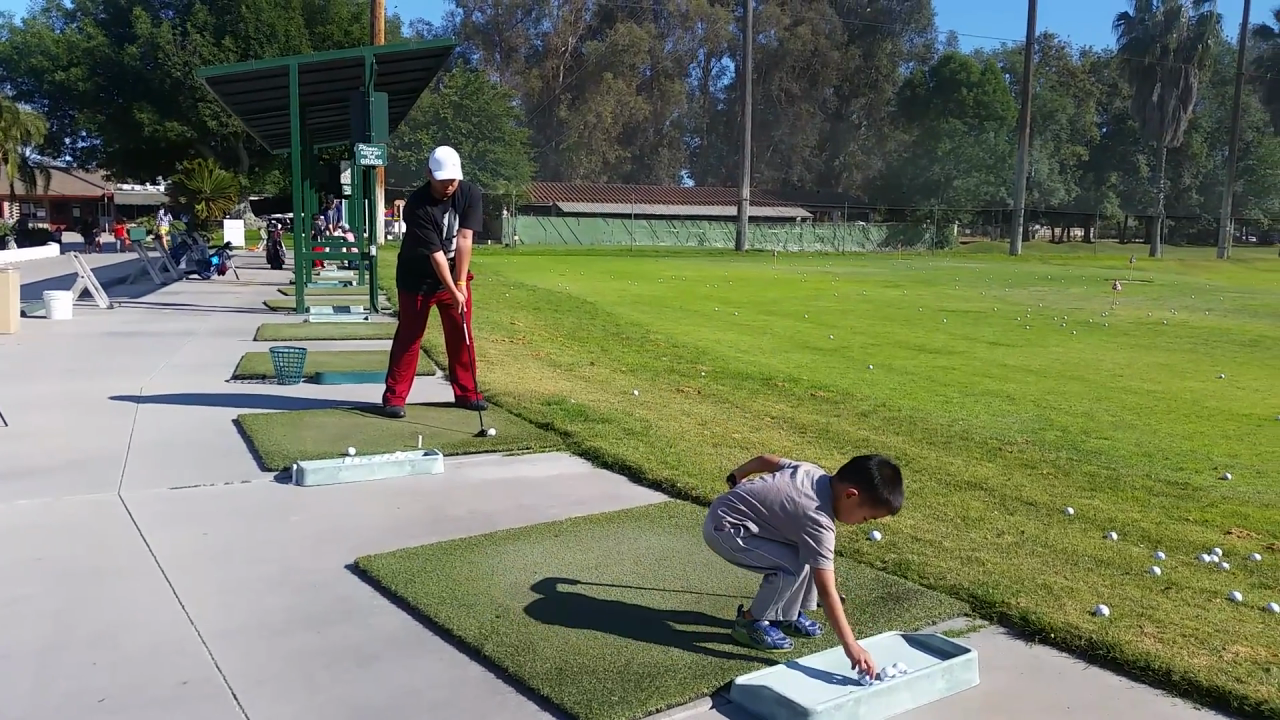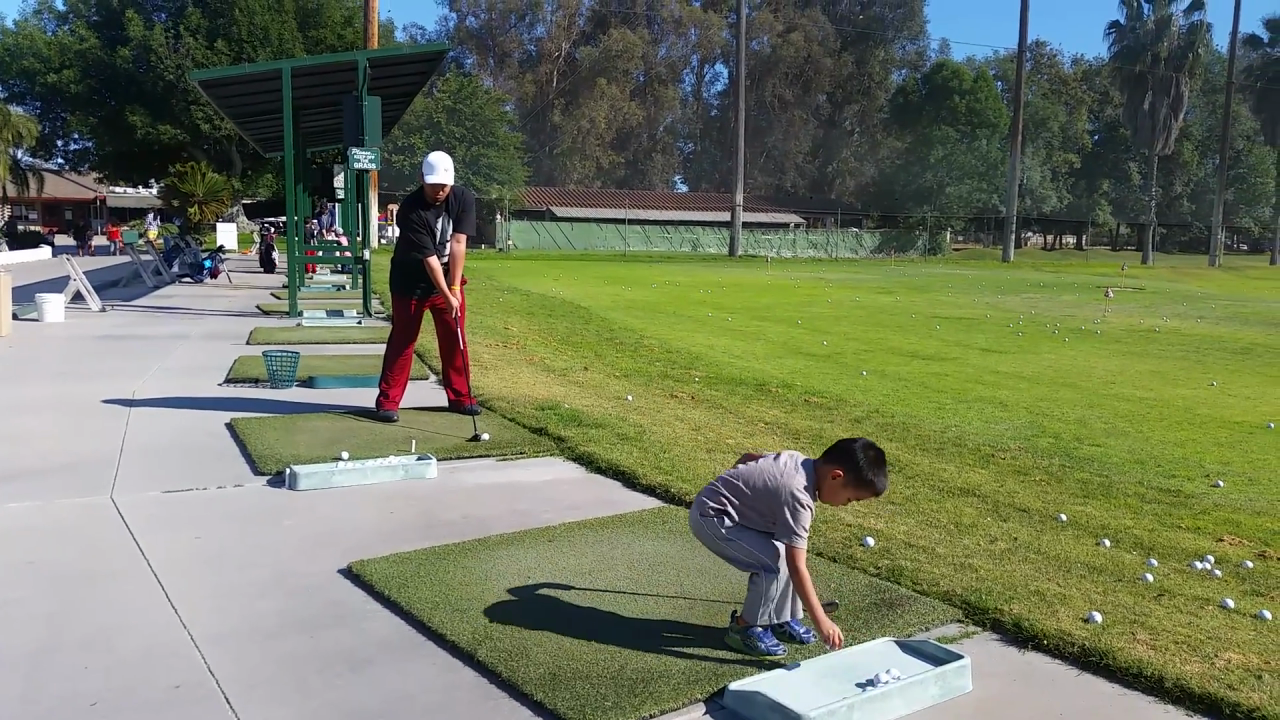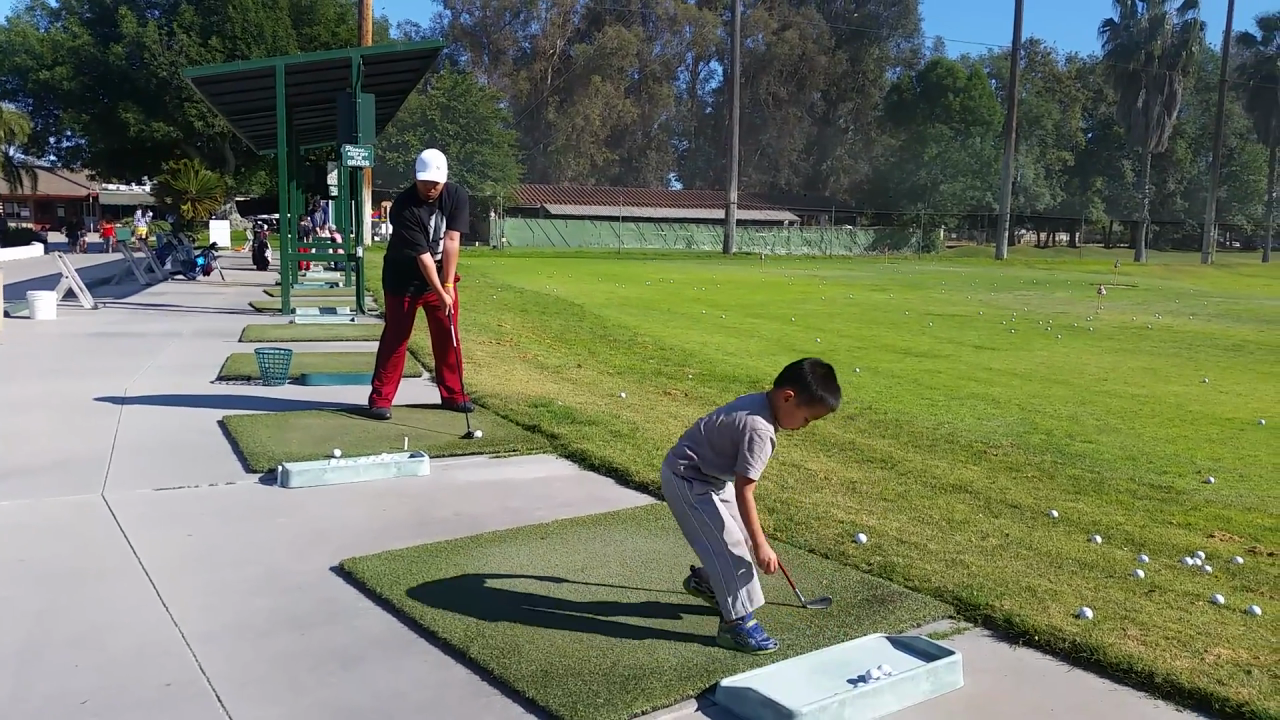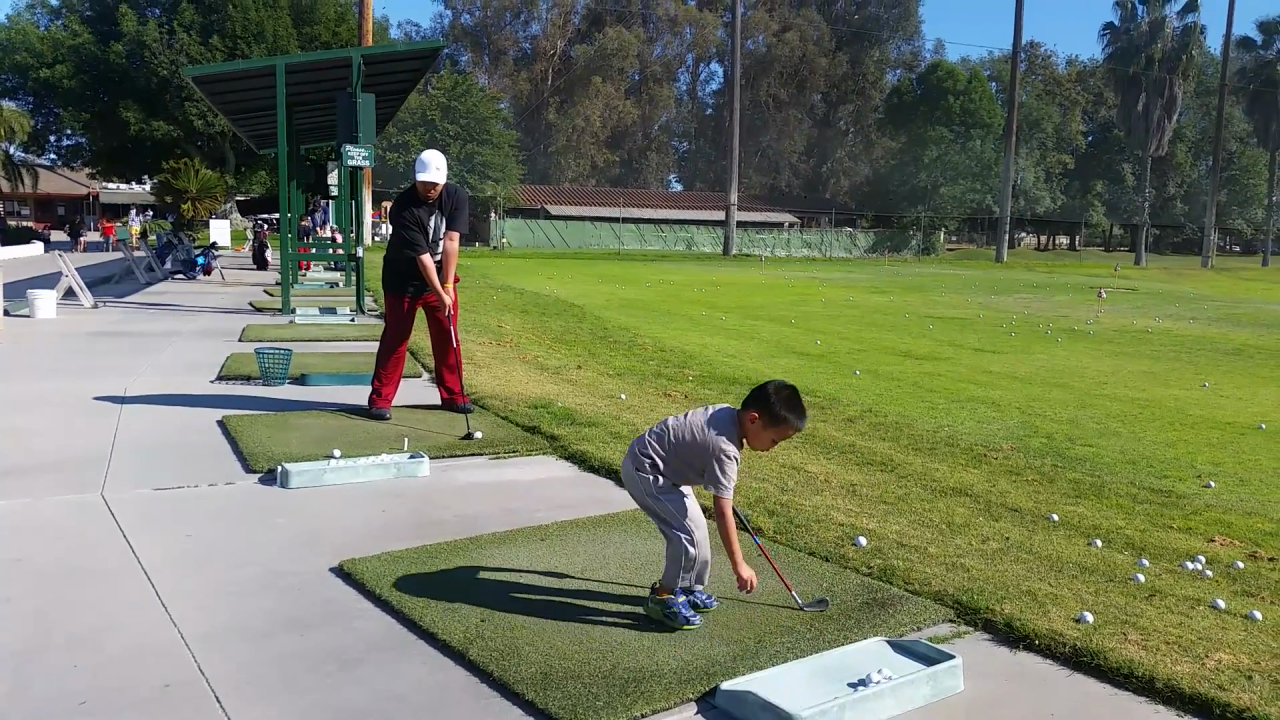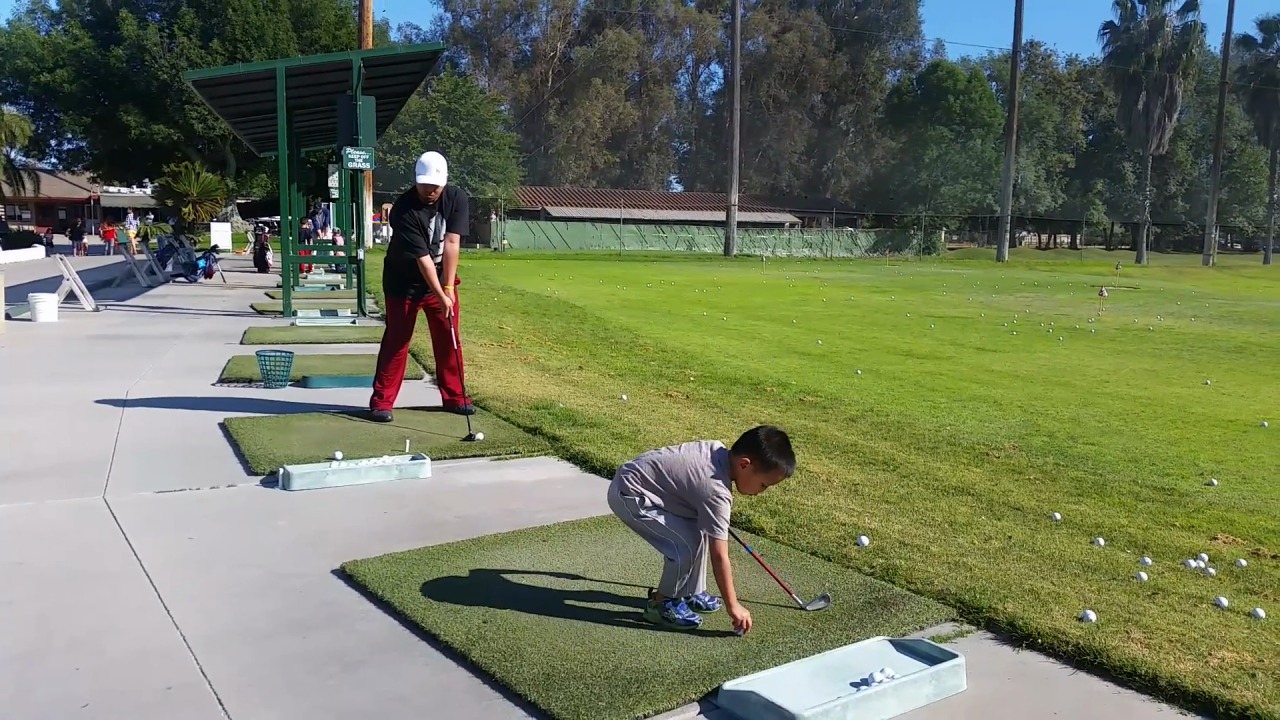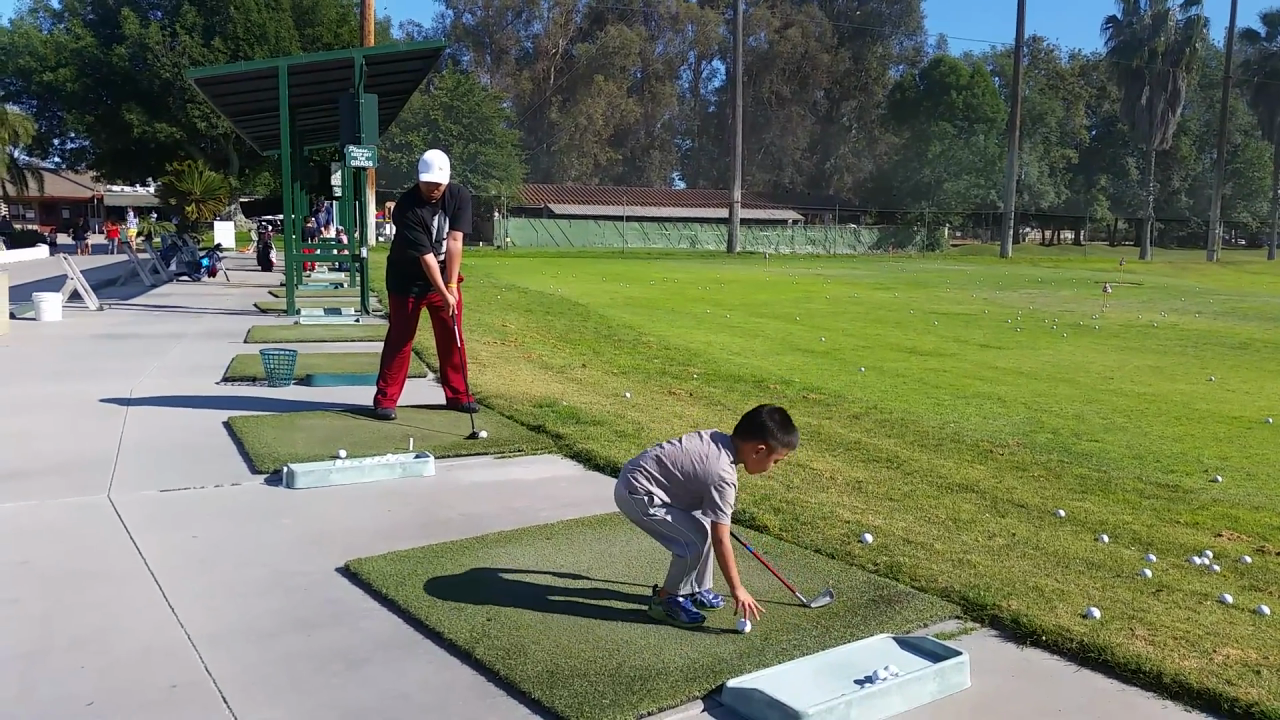
dt=0.3s
person 1, frame 1
left shoulder: (470, 194)
right shoulder: (417, 205)
left elbow: (464, 239)
right elbow: (435, 253)
left wrist: (461, 282)
right wrist: (452, 290)
left hip: (455, 274)
right hip: (417, 278)
left knee: (461, 333)
right knee: (409, 336)
left ankle: (466, 392)
right ankle: (394, 396)
person 1, frame 2
left shoulder: (464, 198)
right shoulder: (410, 210)
left elbow: (458, 244)
right elbow: (428, 257)
left wrist: (455, 288)
right wrist: (446, 296)
left hip: (449, 279)
right hip: (411, 282)
left knee: (455, 338)
right knee: (402, 340)
left ankle: (460, 396)
right ankle: (388, 400)
person 1, frame 3
left shoulder: (457, 196)
right shoulder: (403, 207)
left elbow: (451, 241)
right elbow: (422, 255)
left wrist: (448, 285)
right wrist: (440, 293)
left hip: (442, 277)
right hip: (404, 280)
left knee: (448, 335)
right knee: (395, 338)
left ankle: (452, 393)
right ankle: (380, 398)
person 1, frame 4
left shoulder: (457, 196)
right shoulder: (403, 208)
left elbow: (451, 241)
right elbow: (421, 255)
left wrist: (448, 285)
right wrist: (439, 293)
left hip: (442, 277)
right hip: (403, 280)
left knee: (447, 336)
right knee: (395, 338)
left ankle: (452, 394)
right ankle: (380, 398)
person 1, frame 5
left shoulder: (457, 198)
right shoulder: (403, 210)
left elbow: (451, 243)
right elbow: (422, 257)
left wrist: (448, 287)
right wrist: (440, 295)
left hip: (442, 279)
right hip: (404, 282)
left knee: (449, 338)
right knee: (396, 340)
left ankle: (454, 396)
right ankle: (382, 400)
person 1, frame 6
left shoulder: (460, 196)
right shoulder: (406, 208)
left elbow: (454, 241)
right elbow: (425, 255)
left wrist: (452, 285)
right wrist: (443, 293)
left hip: (445, 276)
right hip: (407, 280)
left knee: (452, 336)
right knee: (400, 338)
left ankle: (457, 394)
right ankle: (385, 399)
person 2, frame 1
left shoulder: (815, 473)
right shoulder: (817, 521)
left elbow: (765, 460)
right elbow: (827, 590)
left wrist: (736, 479)
right wrist: (851, 646)
left hip: (731, 510)
right hip: (724, 529)
left knee: (807, 556)
right knee: (793, 568)
left ankle: (787, 613)
right ankle: (751, 622)
person 2, frame 2
left shoulder: (799, 460)
right shoulder: (799, 498)
left elbow: (750, 457)
right elbow: (798, 567)
right wrist: (821, 620)
left hip: (731, 507)
right hip: (711, 516)
left knee: (787, 551)
right knee: (774, 565)
left ankle: (781, 619)
right ankle: (746, 627)
person 2, frame 3
left shoulder: (758, 402)
right shoulder: (760, 430)
right elbow: (744, 493)
right wrist: (761, 546)
left hip: (706, 473)
right hip: (687, 479)
left knee: (736, 536)
right knee: (729, 545)
left ankle: (703, 580)
right ankle: (735, 624)
person 2, frame 4
left shoulder: (728, 413)
right shoulder: (725, 449)
right elbow: (723, 514)
right wrist: (740, 565)
left hip: (663, 465)
right hip: (645, 471)
left knee: (685, 528)
right knee: (692, 530)
left ankle: (684, 588)
right ankle: (665, 597)
person 2, frame 5
left shoulder: (718, 449)
right shoulder: (716, 492)
right elbow: (719, 556)
right wrist: (733, 605)
left hip: (639, 480)
right hip: (629, 494)
left knee: (699, 531)
right knee: (686, 544)
left ankle: (690, 591)
right ankle: (662, 602)
person 2, frame 6
left shoulder: (718, 438)
right shoulder: (723, 477)
right elbow: (721, 540)
right wrist: (737, 589)
left hip: (645, 477)
right hip: (636, 492)
left knee: (704, 527)
right knee: (695, 540)
left ankle: (695, 589)
right ankle: (667, 599)
